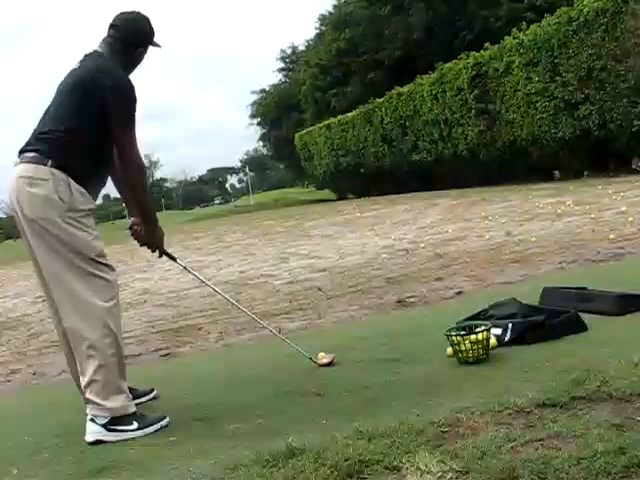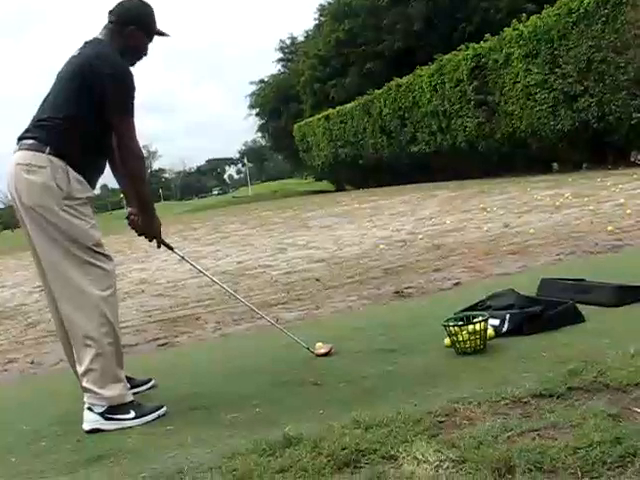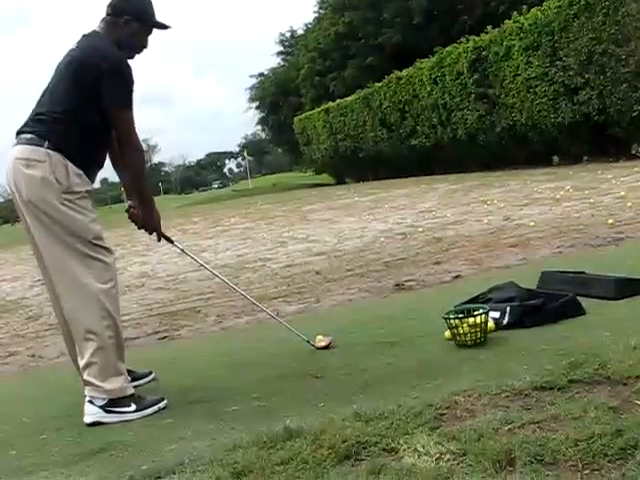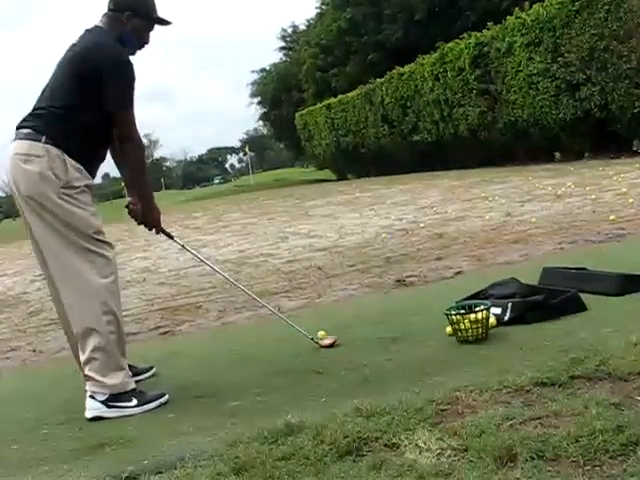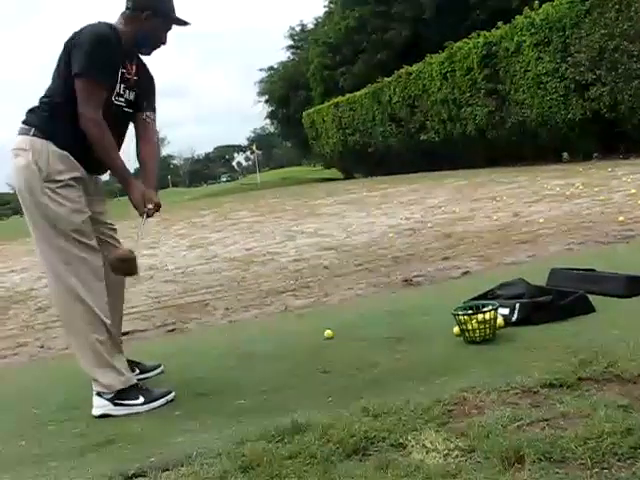
dt=0.4s
person 1, frame 1
left shoulder: (87, 73)
right shoulder: (114, 83)
left elbow: (110, 157)
right elbow: (129, 160)
left wrist: (134, 214)
right wrist: (150, 221)
left hip: (33, 182)
right hip: (53, 187)
left knee: (74, 298)
right knee: (95, 293)
left ankle: (106, 390)
right ankle: (108, 413)
person 1, frame 2
left shoulder: (89, 61)
right shoulder: (112, 70)
left elbow: (109, 145)
right elbow: (127, 148)
left wrist: (132, 204)
right wrist: (147, 211)
left hip: (32, 171)
right hip: (50, 175)
left knee: (70, 286)
right knee: (91, 281)
left ankle: (102, 378)
right ankle: (104, 402)
person 1, frame 3
left shoulder: (88, 53)
right shoulder: (109, 61)
left elbow: (110, 139)
right elbow: (127, 141)
left wrist: (132, 197)
right wrist: (147, 204)
left hip: (32, 165)
right hip: (50, 168)
left knee: (72, 279)
right knee: (92, 275)
left ankle: (103, 372)
right ankle: (105, 395)
person 1, frame 4
left shoulder: (90, 48)
right shoulder: (111, 57)
left elbow: (111, 135)
right elbow: (127, 137)
left wrist: (133, 193)
right wrist: (147, 200)
left hip: (33, 161)
right hip: (49, 164)
left knee: (71, 274)
right knee: (92, 270)
left ankle: (104, 367)
right ankle: (107, 390)
person 1, frame 5
left shoulder: (140, 73)
right shoulder: (97, 41)
left elbow: (147, 131)
right elbow: (89, 117)
left wrist: (148, 187)
right wrist: (129, 182)
left hip: (77, 166)
right hip: (45, 158)
left knee: (105, 262)
right knee: (78, 270)
left ankle: (111, 360)
right ankle: (111, 388)
